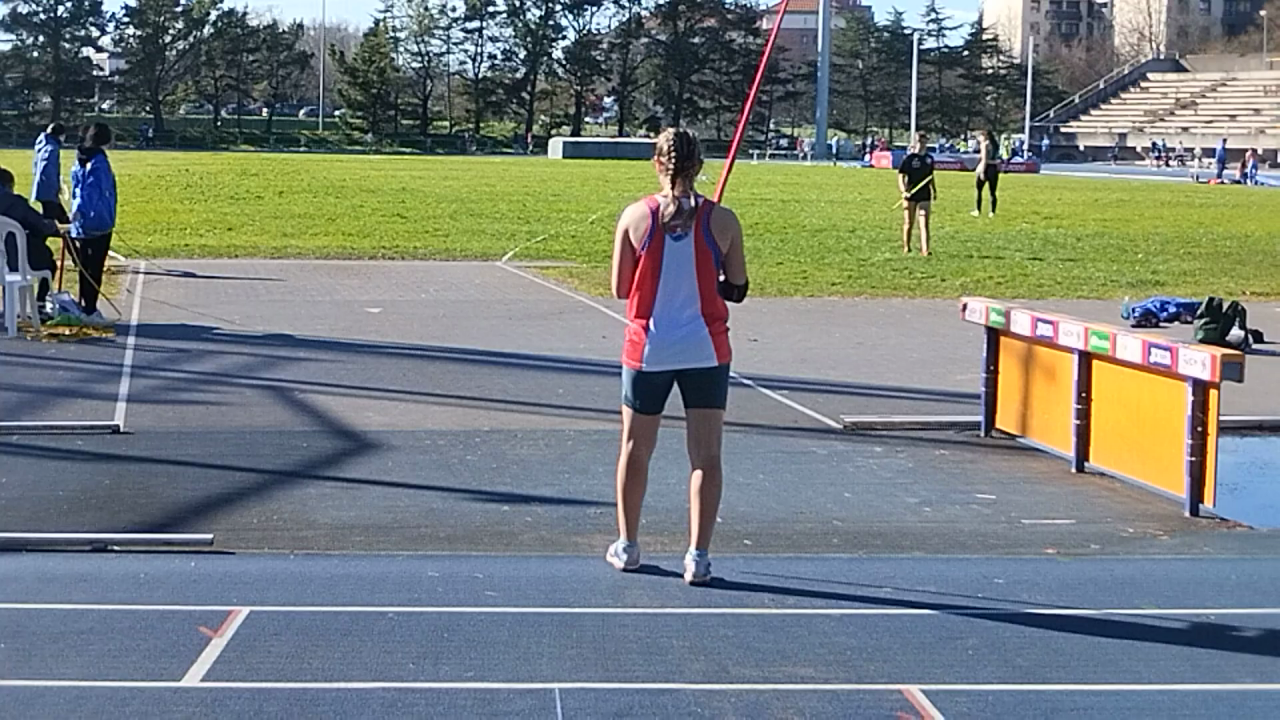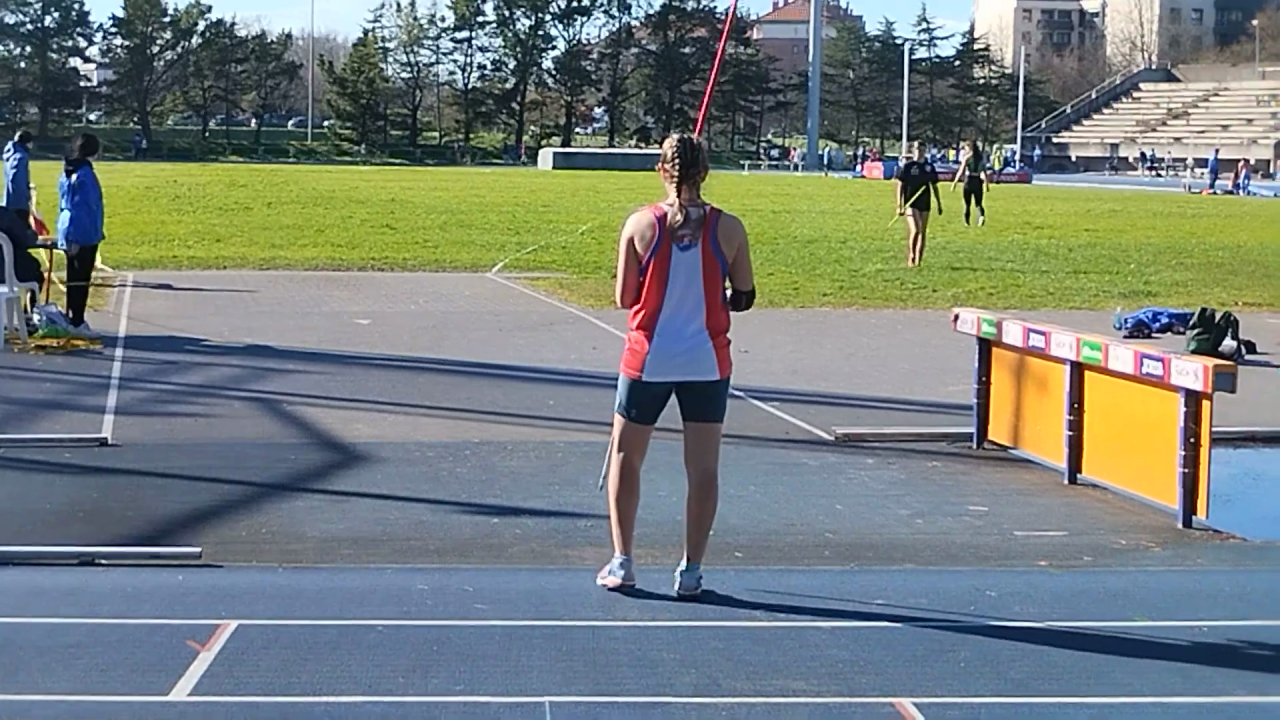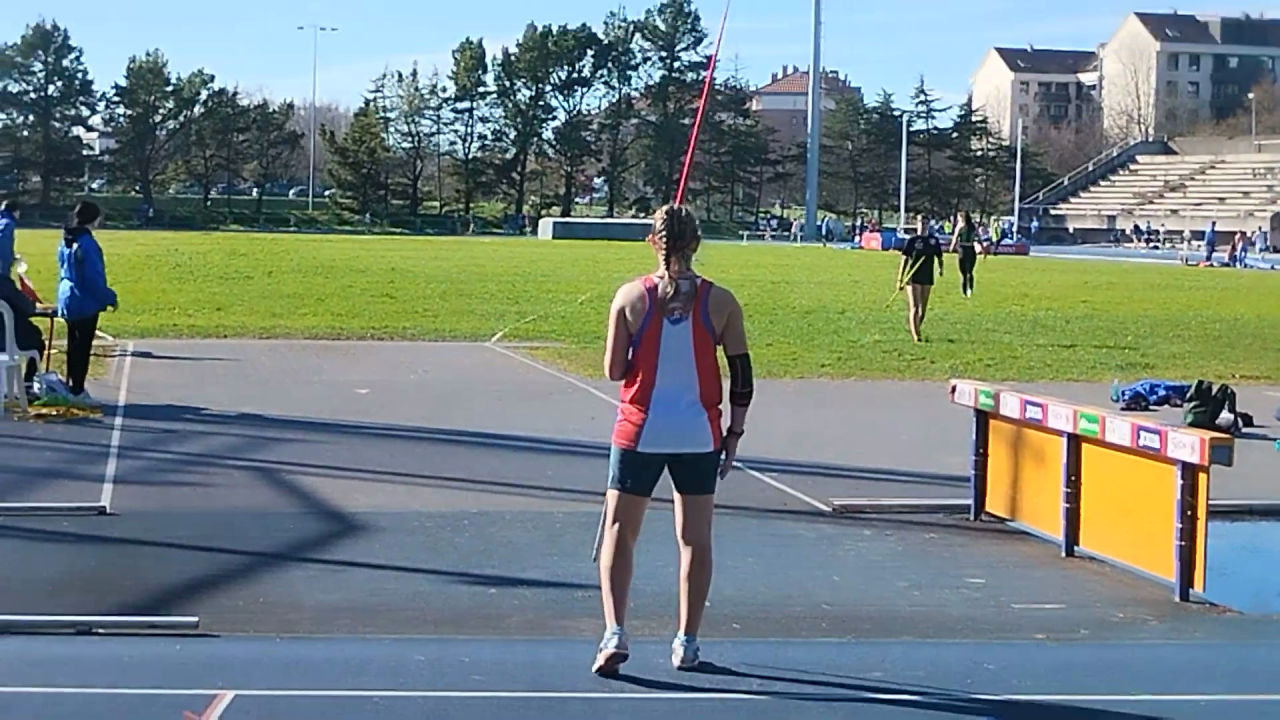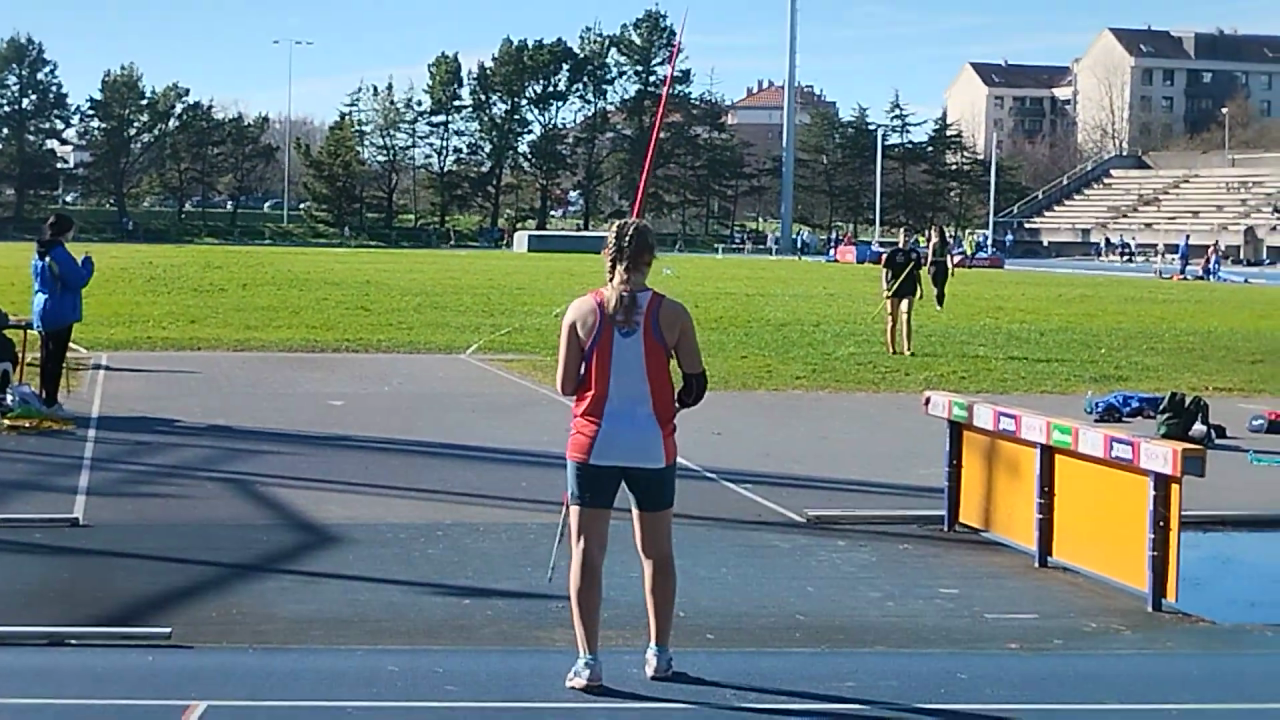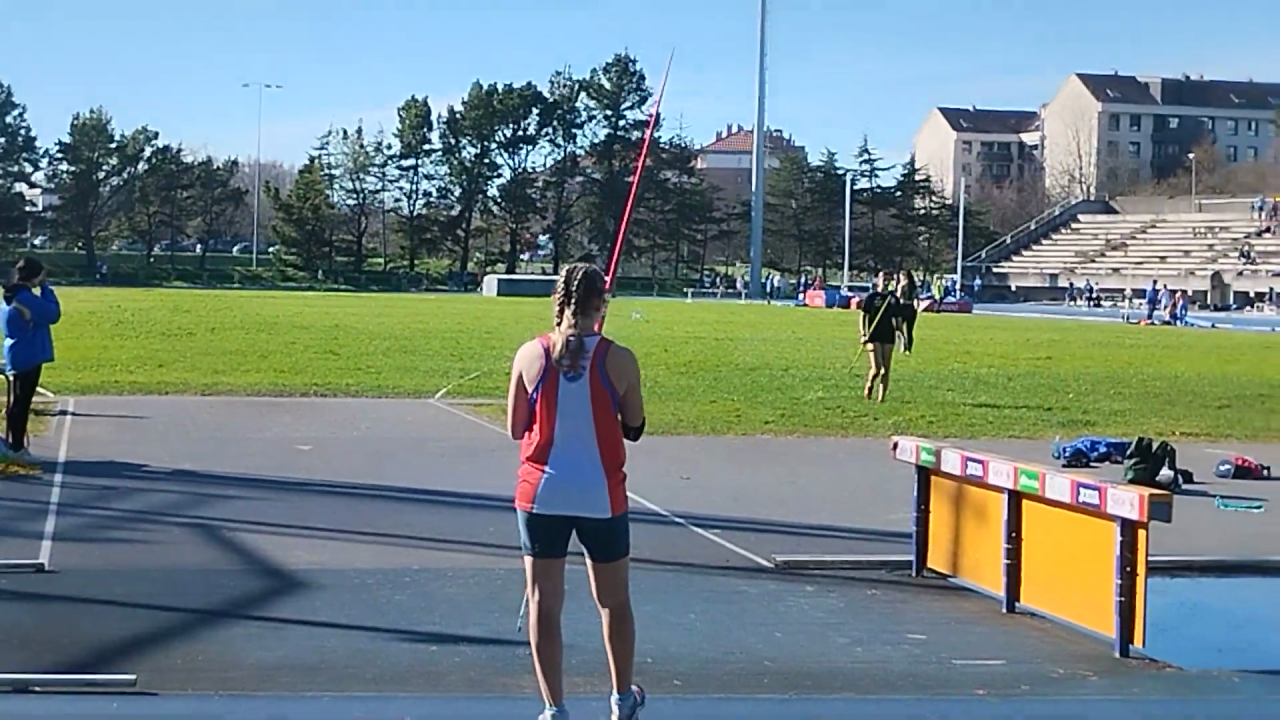
dt=0.3s
person 1, frame 1
left shoulder: (635, 216)
right shoulder: (721, 219)
left elbow: (620, 289)
right elbow: (736, 290)
left hip: (648, 349)
right hip: (705, 350)
left knee: (635, 448)
right knee: (705, 455)
left ankle: (627, 546)
right ankle: (697, 558)
person 1, frame 2
left shoulder: (640, 224)
right shoulder: (728, 229)
left elbow: (624, 298)
right elbow: (744, 298)
left hip: (648, 359)
right hip: (707, 362)
left knee: (624, 457)
right knee: (702, 469)
left ankle: (621, 564)
right ankle: (690, 572)
person 1, frame 3
left shoulder: (630, 296)
right shoulder: (719, 301)
left elbow: (614, 369)
right elbow: (741, 372)
right wrist: (734, 430)
left hip: (640, 433)
right hip: (698, 434)
left knee: (618, 533)
right knee: (695, 540)
left ankle: (615, 634)
right ankle: (686, 643)
person 1, frame 4
left shoulder: (581, 311)
right shoulder: (671, 314)
left elbow: (566, 385)
right elbow: (696, 385)
left hip: (593, 445)
right hip: (652, 447)
left knee: (586, 552)
right knee: (657, 553)
left ankle: (588, 661)
right ankle: (659, 653)
person 1, frame 5
left shoulder: (529, 355)
right shoulder: (619, 360)
left elbow: (516, 429)
right elbow: (634, 429)
left hip: (542, 493)
right hip: (601, 496)
left knee: (544, 602)
right knee: (614, 602)
person 2, frame 1
left shoulder: (80, 161)
right shoulder: (99, 163)
right elbow: (91, 190)
right wrist: (81, 211)
left hip: (83, 223)
right hip: (97, 223)
left knee: (87, 267)
right knee: (94, 268)
left ankle: (85, 309)
right ankle: (90, 313)
person 2, frame 2
left shoulder: (68, 171)
right shoulder: (85, 174)
right elbow: (79, 207)
right wrist: (75, 237)
left hip: (73, 235)
right hip: (84, 236)
left knee: (74, 278)
right knee: (81, 279)
left ankle: (73, 320)
right ankle: (77, 323)
person 2, frame 3
left shoulder: (68, 241)
right shoulder: (86, 243)
right elbow: (93, 277)
right wrist: (110, 297)
left hip: (69, 300)
right hip: (84, 302)
left knee: (74, 346)
right knee: (82, 348)
left ankle: (73, 389)
right ankle: (77, 392)
person 2, frame 4
left shoulder: (41, 252)
right shoulder: (59, 254)
right elbow: (77, 282)
right wrist: (87, 264)
left hip: (44, 312)
right hip: (59, 314)
left knee: (48, 358)
right knee: (55, 359)
left ankle: (47, 401)
right ankle: (51, 404)
person 2, frame 5
right shoulder: (26, 298)
left elbow: (38, 314)
right elbow: (53, 314)
left wrist: (42, 289)
right wrist: (46, 288)
left hip: (17, 355)
right hip: (28, 356)
left knee: (18, 402)
right knee: (22, 403)
right ankle: (17, 448)
